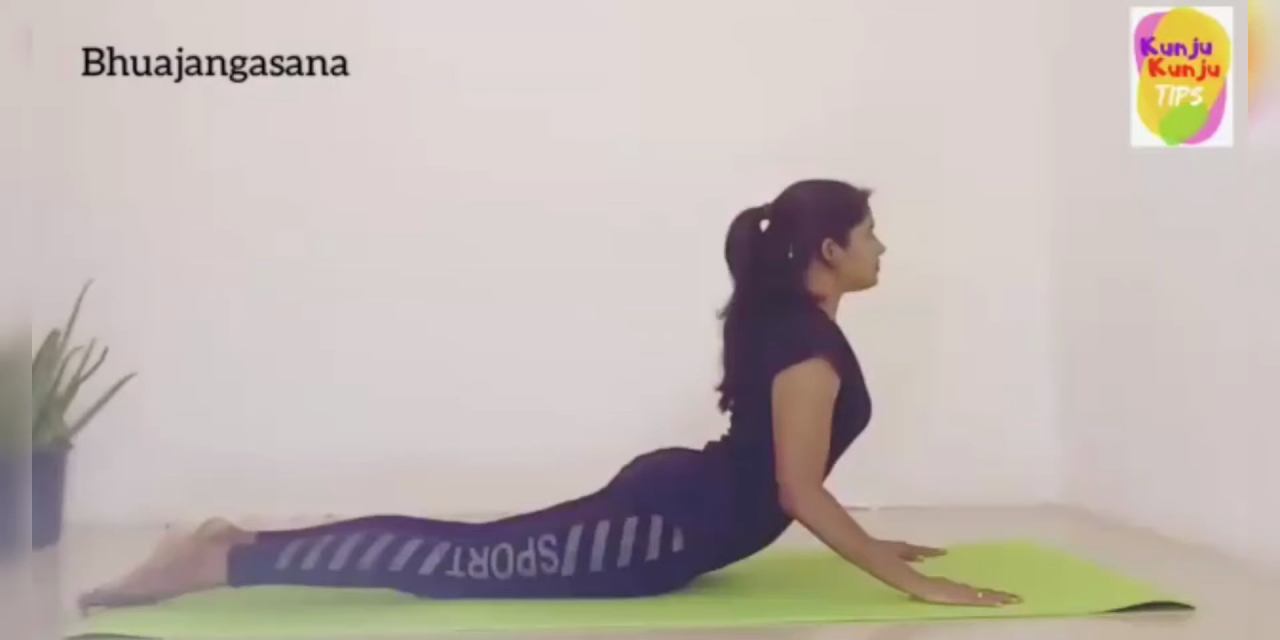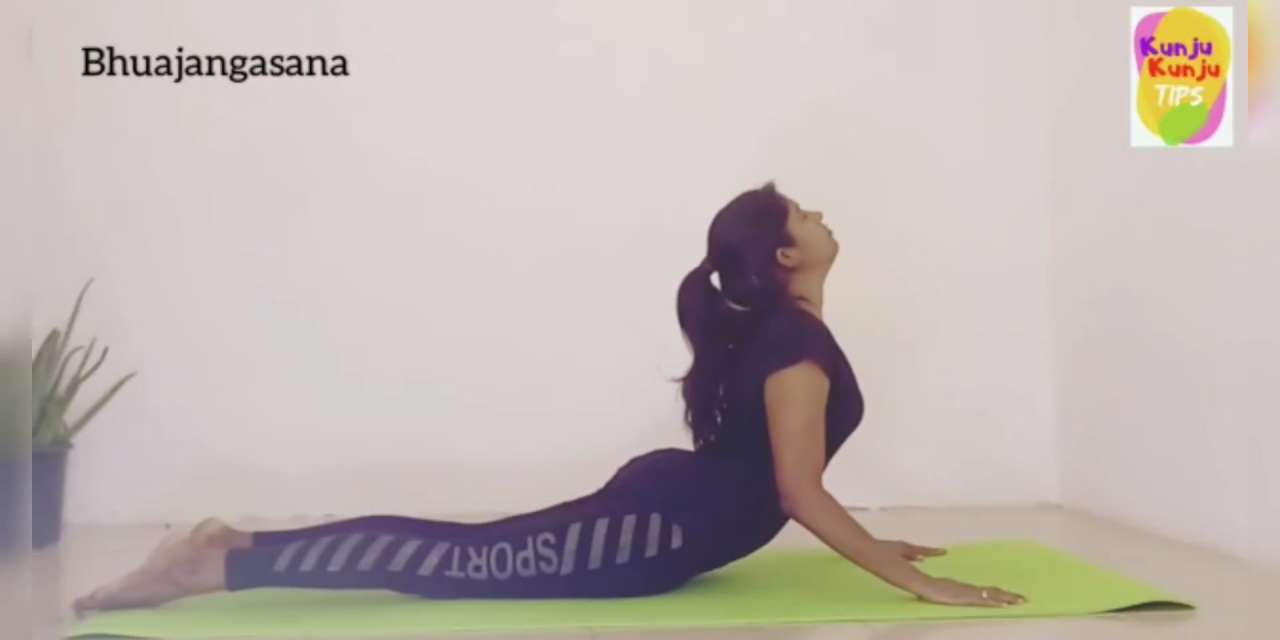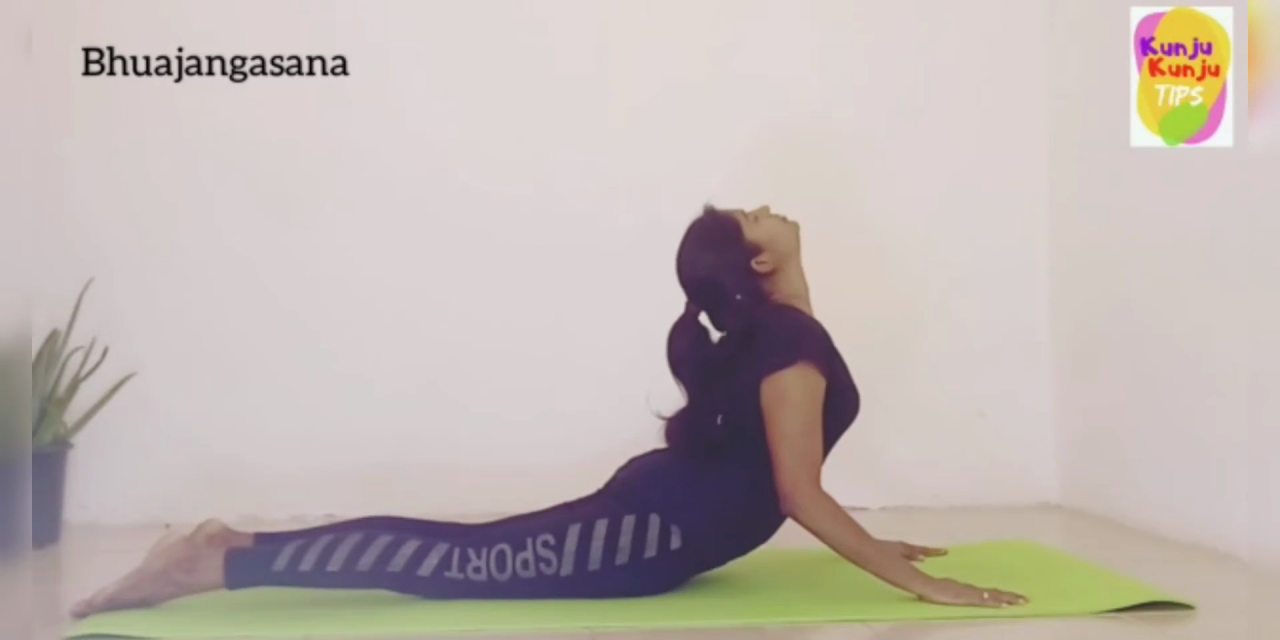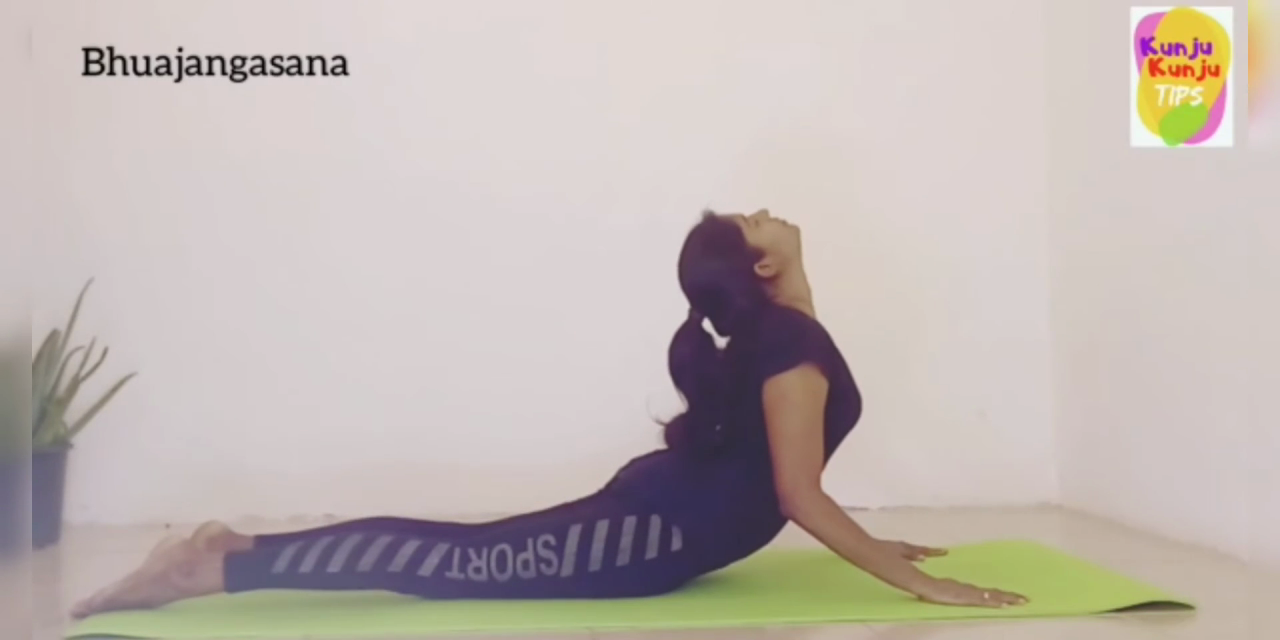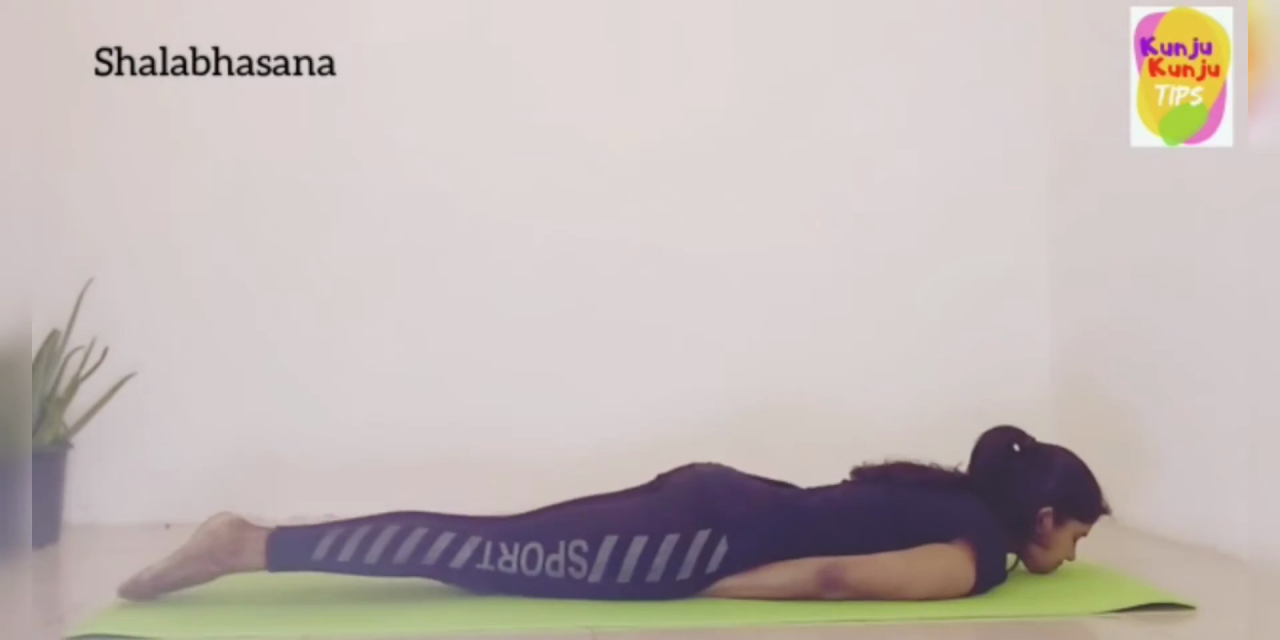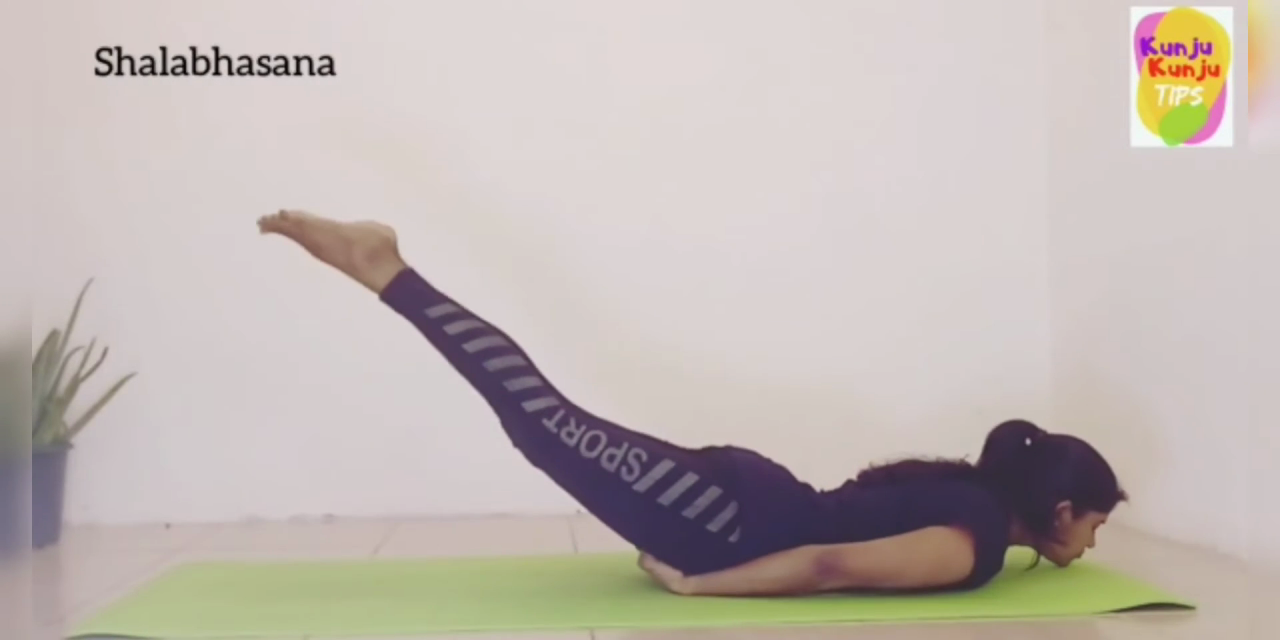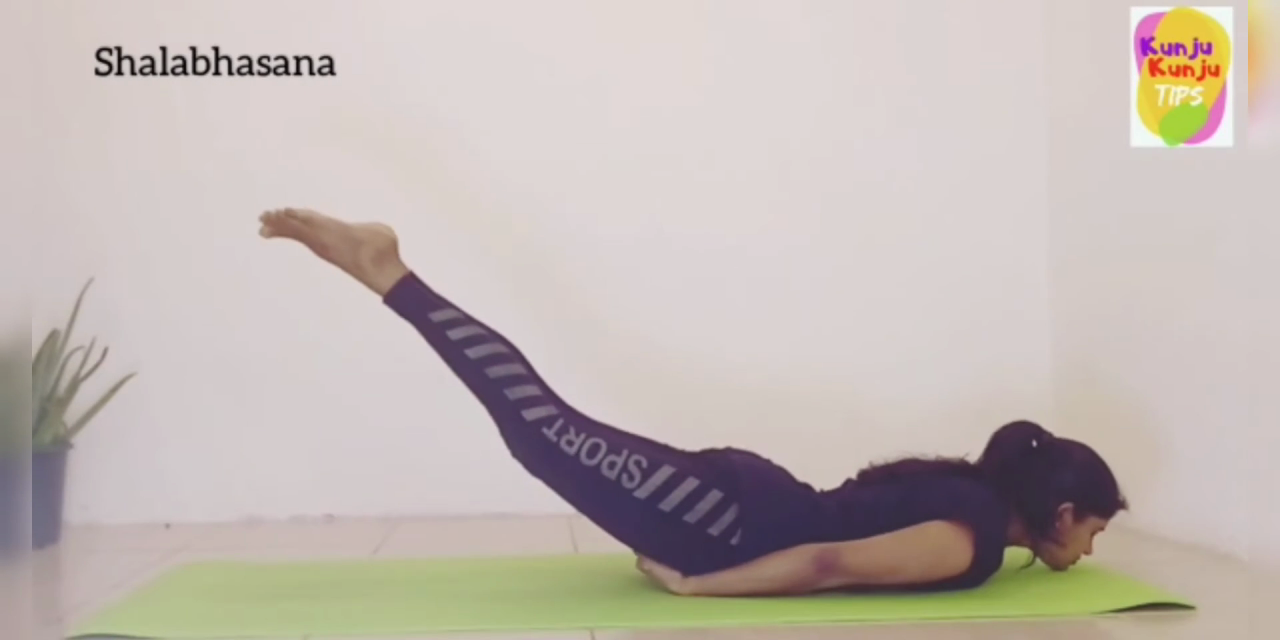
dt=0.7s
person 1, frame 1
left shoulder: (790, 322)
right shoulder: (813, 343)
left elbow: (787, 476)
right elbow: (800, 495)
left wrist: (871, 543)
right wrist: (910, 582)
left hip: (668, 497)
right hip: (671, 527)
left knee: (470, 544)
right knee: (459, 566)
left ankle: (241, 541)
right ankle: (217, 563)
person 1, frame 2
left shoulder: (773, 329)
right shoulder: (797, 343)
left elbow: (785, 474)
right elbow: (801, 494)
left wrist: (872, 544)
right wrist: (912, 581)
left hip: (661, 499)
right hip: (663, 527)
left knee: (465, 546)
right knee: (463, 567)
left ankle: (240, 542)
right ankle: (215, 569)
person 1, frame 3
left shoulder: (769, 332)
right shoulder: (791, 342)
left elbow: (781, 477)
right elbow: (800, 495)
left wrist: (873, 545)
right wrist: (915, 580)
left hip: (657, 506)
right hip: (658, 531)
left knee: (461, 550)
right knee: (455, 566)
left ankle: (232, 546)
right ankle: (212, 565)
person 1, frame 4
left shoulder: (771, 334)
right shoulder: (794, 345)
left elbow: (780, 477)
right elbow: (800, 498)
left wrist: (872, 547)
right wrist: (917, 582)
left hip: (657, 505)
right hip: (660, 534)
left knee: (461, 547)
right knee: (460, 564)
left ankle: (239, 546)
right ankle: (208, 572)
person 1, frame 5
left shoulder: (965, 499)
right shoulder: (979, 556)
right elbow: (834, 575)
right wrist: (709, 594)
left hip: (713, 502)
right hip: (710, 536)
left knee: (487, 540)
right knee: (485, 556)
left ankle: (255, 537)
right ankle: (250, 545)
person 1, frame 6
left shoulder: (970, 490)
right shoulder: (974, 546)
right elbow: (831, 565)
right wrist: (695, 585)
left hip: (738, 495)
right hip: (730, 520)
left knee: (552, 425)
right knee: (546, 423)
left ankle: (386, 270)
right ankle: (384, 273)
person 1, frame 7
left shoulder: (971, 490)
right shoulder: (976, 541)
right elbow: (829, 565)
right wrist: (693, 585)
left hip: (742, 497)
right hip: (731, 525)
left knee: (553, 429)
right knee: (544, 428)
left ankle: (389, 272)
right ankle: (387, 275)
